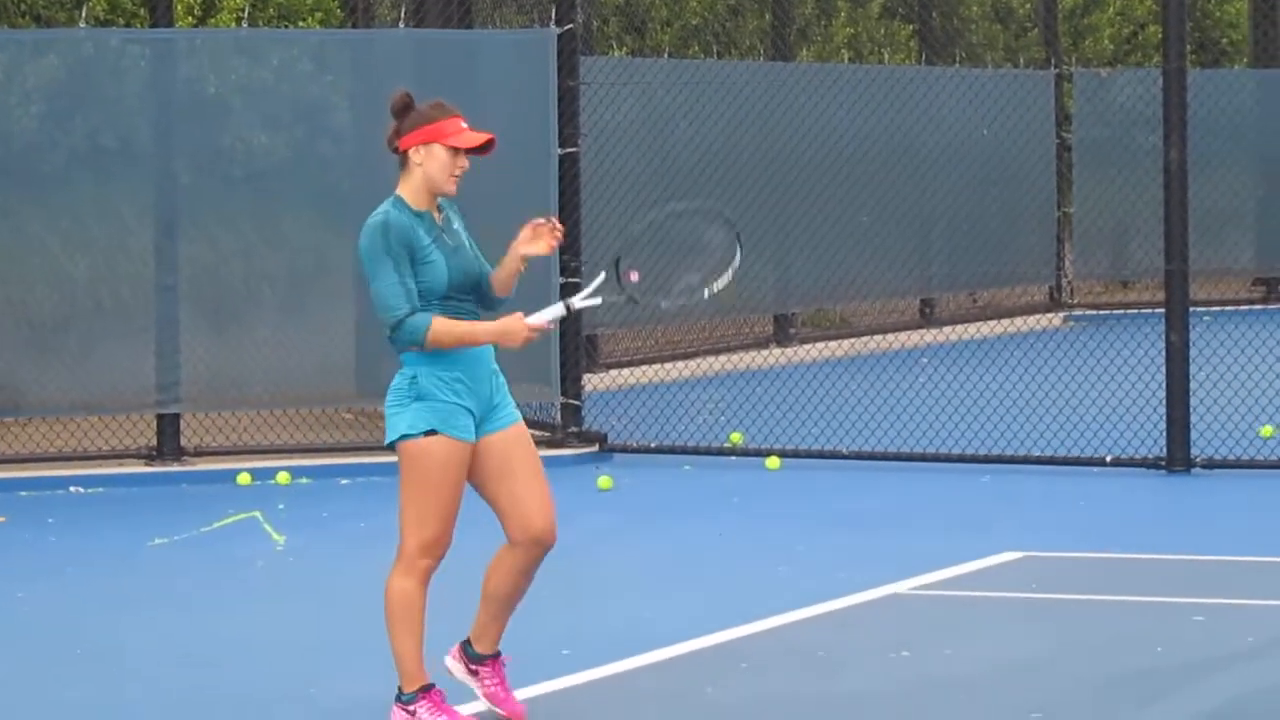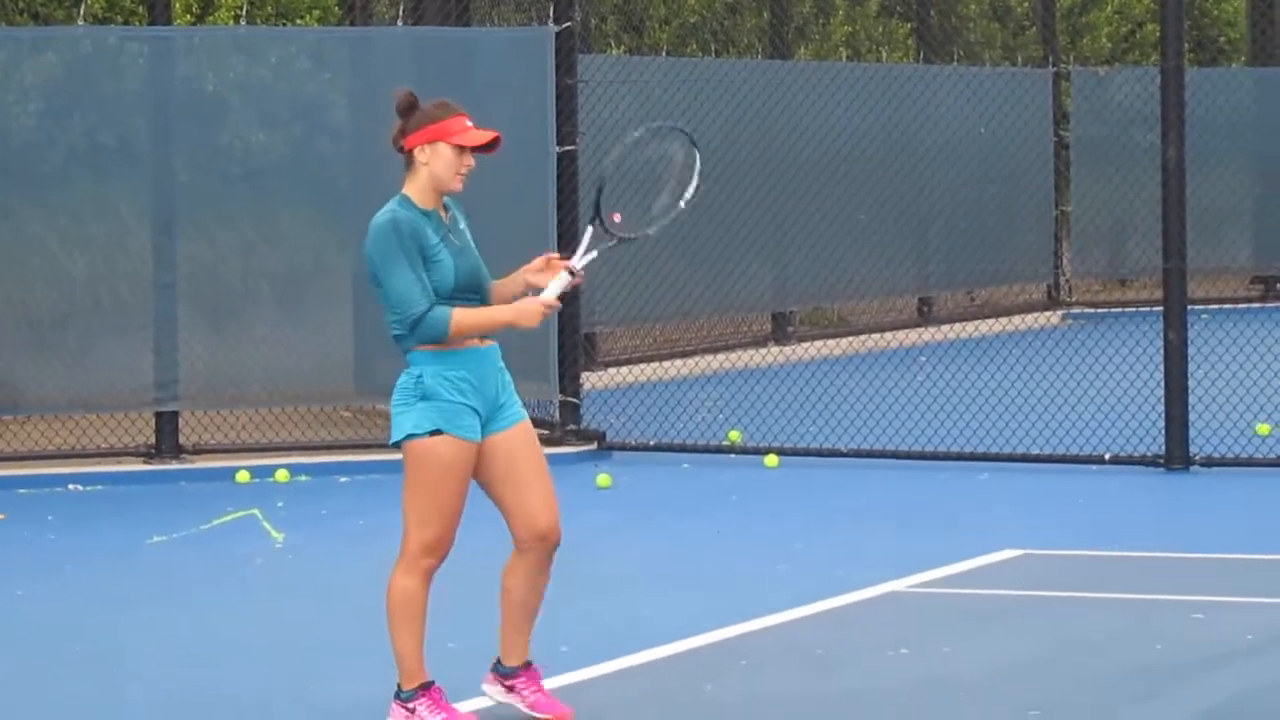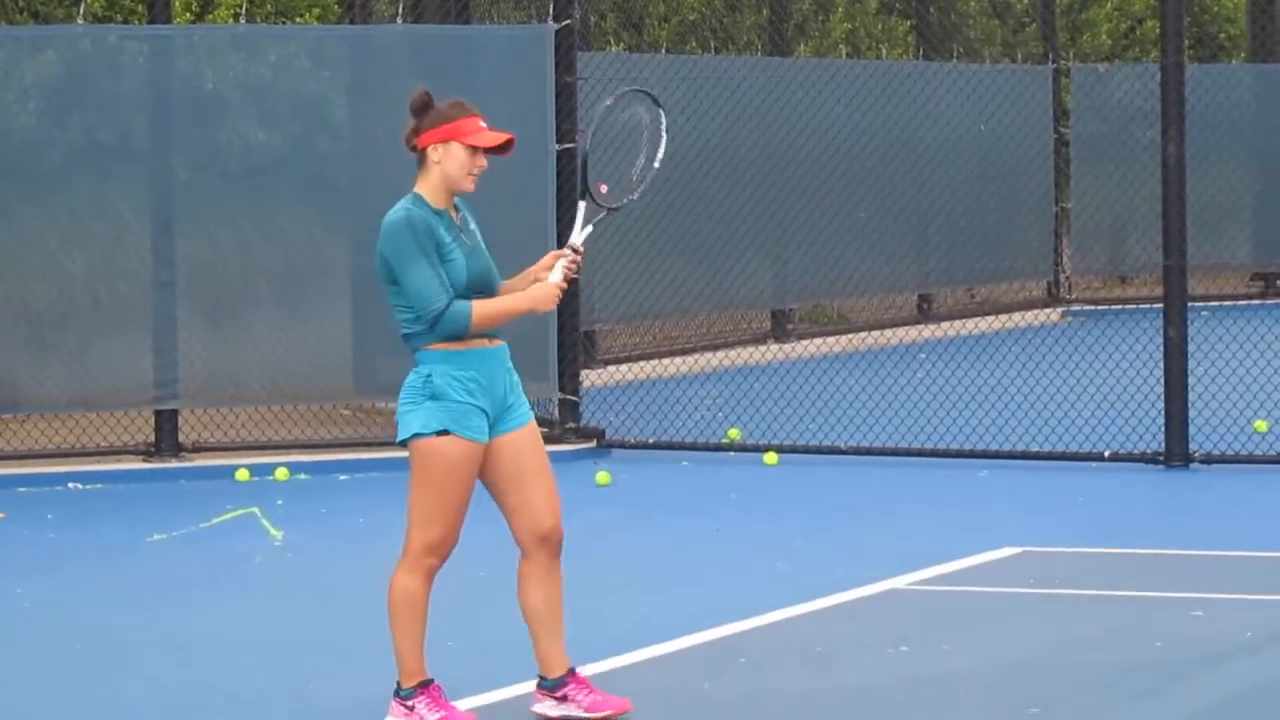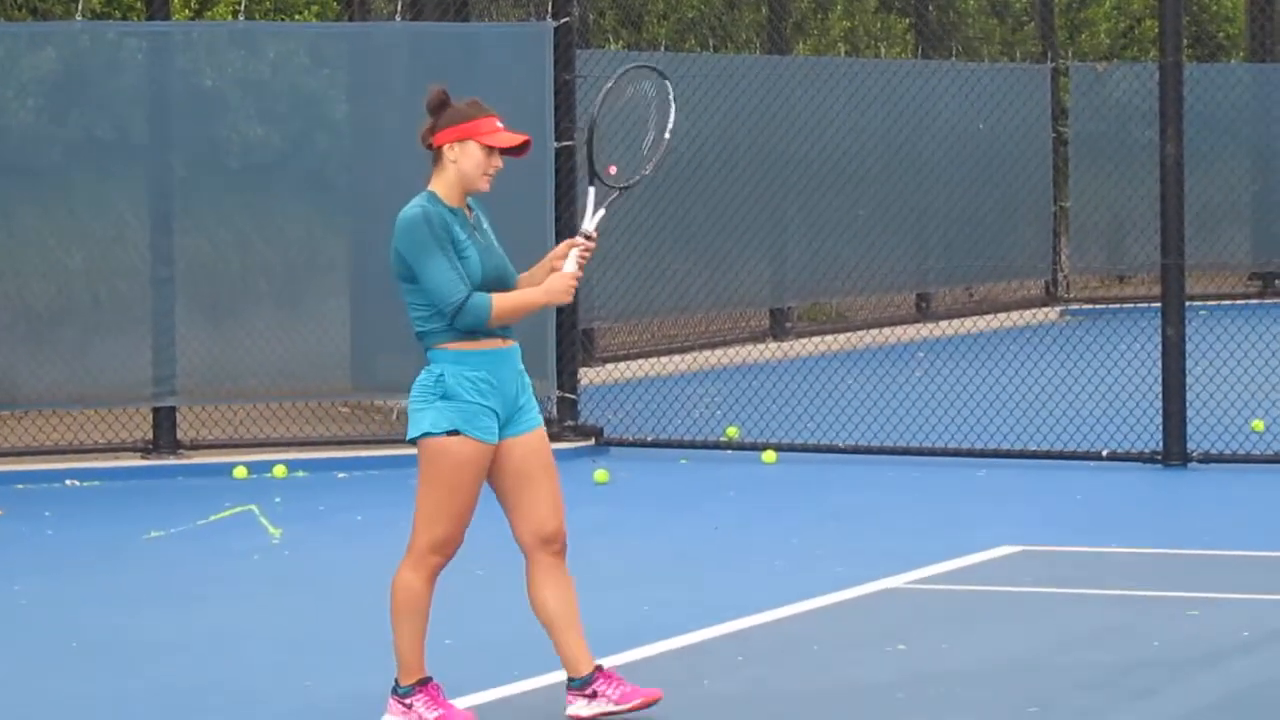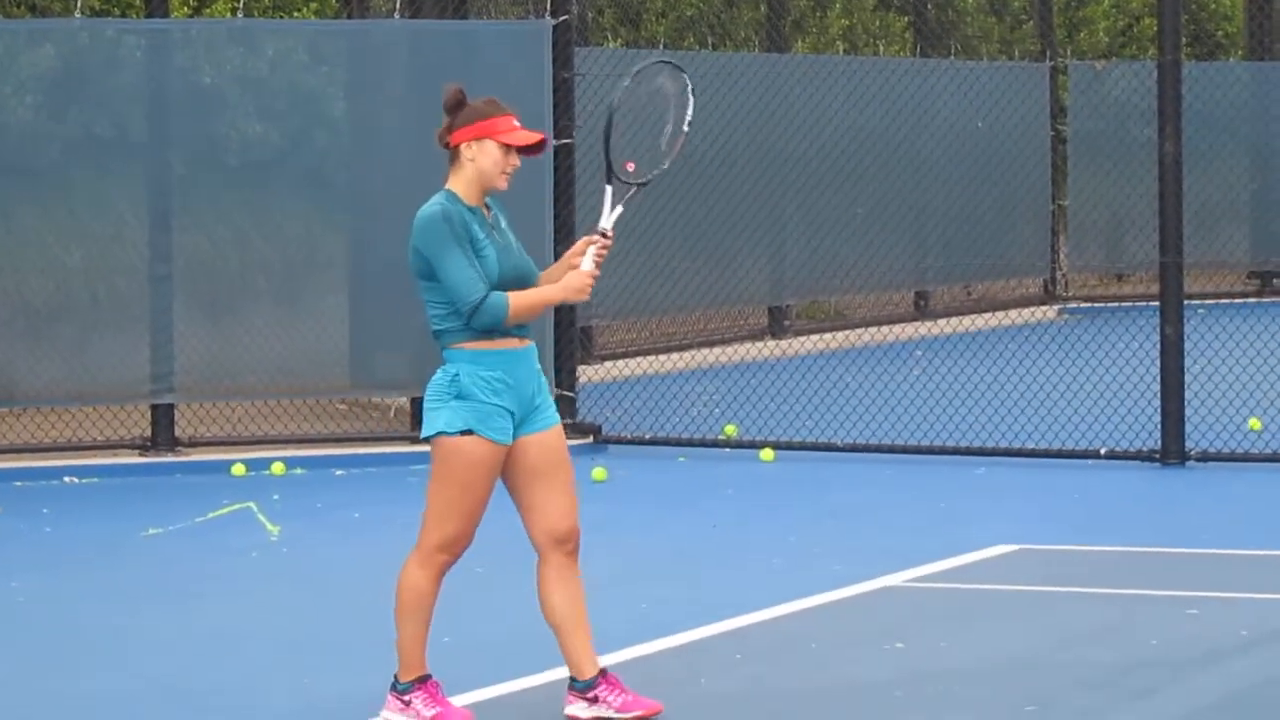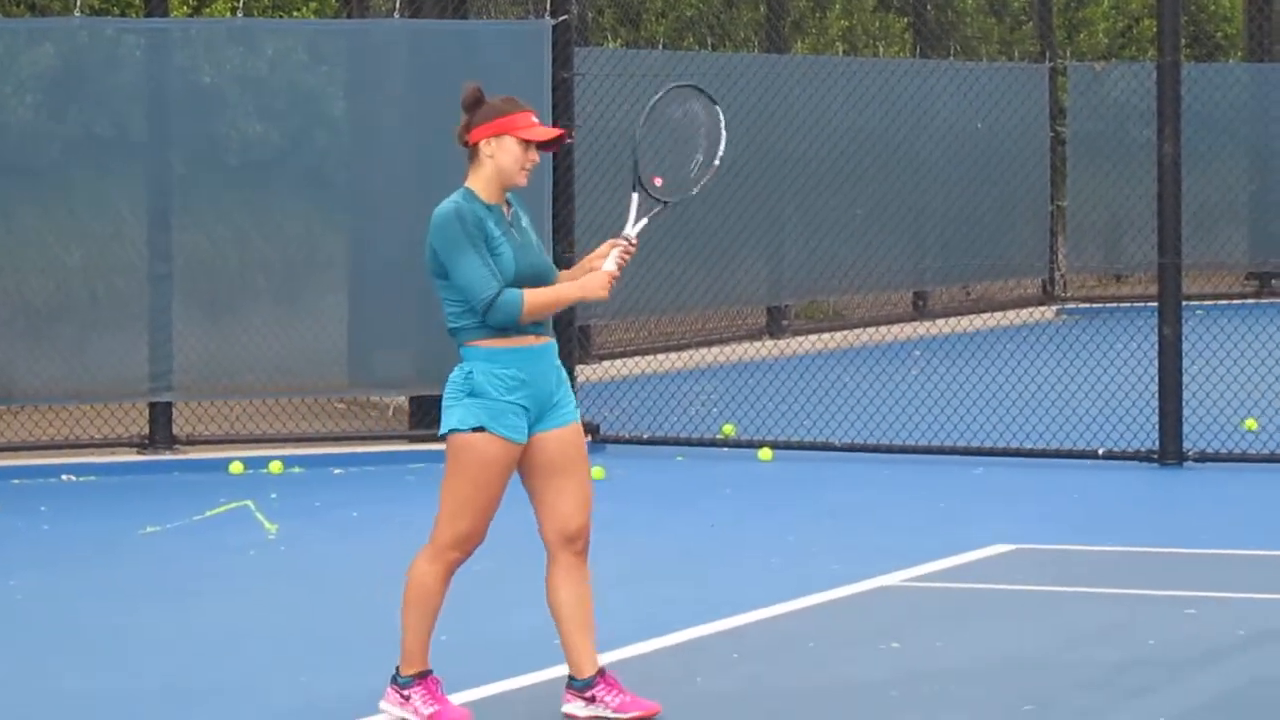
dt=0.1s
person 1, frame 1
left shoulder: (448, 215)
right shoulder: (385, 227)
left elbow: (485, 294)
right elbow: (406, 324)
left wrist: (518, 258)
right wrist: (495, 332)
left hip: (485, 386)
right hip: (430, 392)
left knee: (535, 532)
right knee: (422, 553)
left ankle: (479, 654)
person 1, frame 2
left shoulder: (452, 214)
right shoulder: (392, 225)
right elbow: (424, 320)
left wrist: (526, 277)
right wrist: (512, 313)
left hip: (491, 384)
right hip: (437, 391)
left knee: (540, 532)
right knee: (425, 551)
person 1, frame 3
left shoulder: (461, 215)
right shoulder: (404, 223)
right elbow: (443, 315)
left wrist: (537, 273)
right wrist: (528, 303)
left hip: (501, 385)
right hip: (445, 389)
left knee: (543, 536)
right knee: (429, 550)
person 1, frame 4
left shoulder: (473, 213)
right shoulder: (419, 220)
right elbow: (463, 310)
left wrist: (552, 264)
right wrist: (547, 294)
left hip: (510, 385)
right hip: (457, 389)
left knee: (547, 540)
right knee: (432, 549)
person 1, frame 5
left shoulder: (493, 212)
right shoulder: (437, 219)
right elbow: (484, 308)
left wrist: (569, 264)
right wrist: (563, 290)
left hip: (528, 384)
right hip: (475, 388)
left knee: (560, 539)
right knee: (442, 546)
person 1, frame 6
left shoulder: (514, 211)
right shoulder: (454, 217)
right elbow: (496, 306)
left wrist: (589, 265)
right wrist: (581, 290)
left hip: (546, 380)
right hip: (490, 386)
left knee: (571, 537)
right knee: (453, 543)
